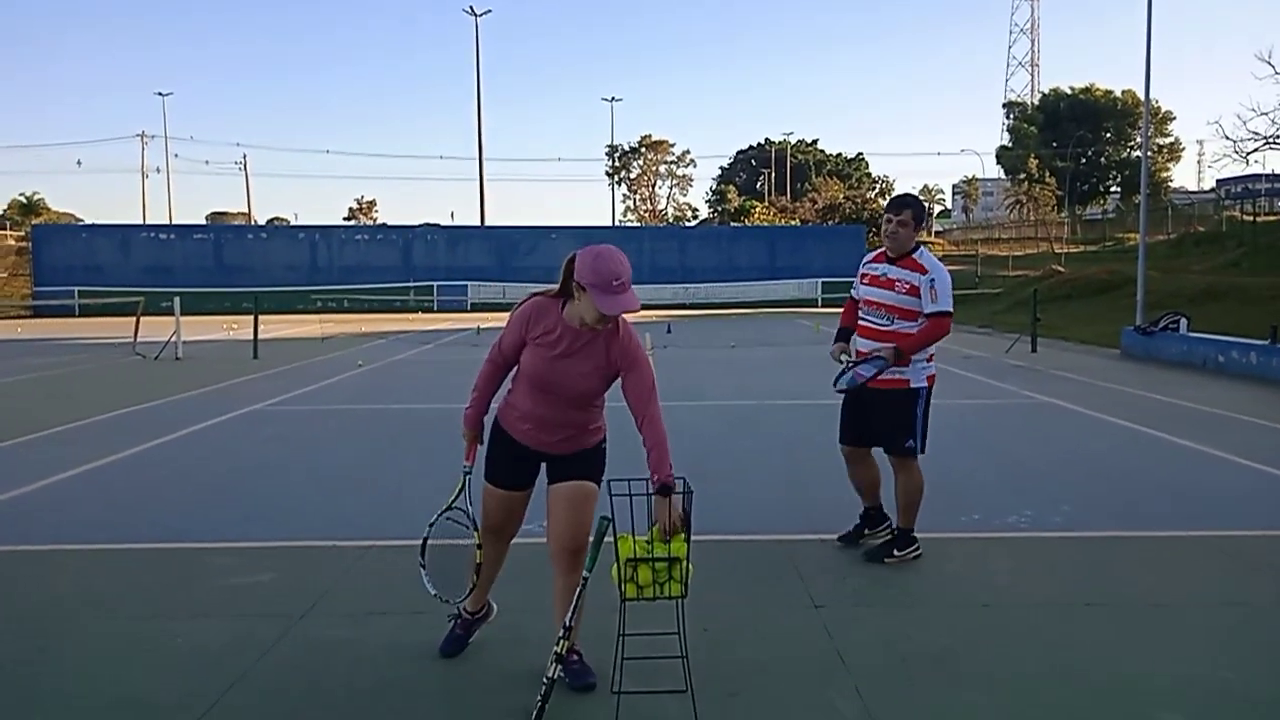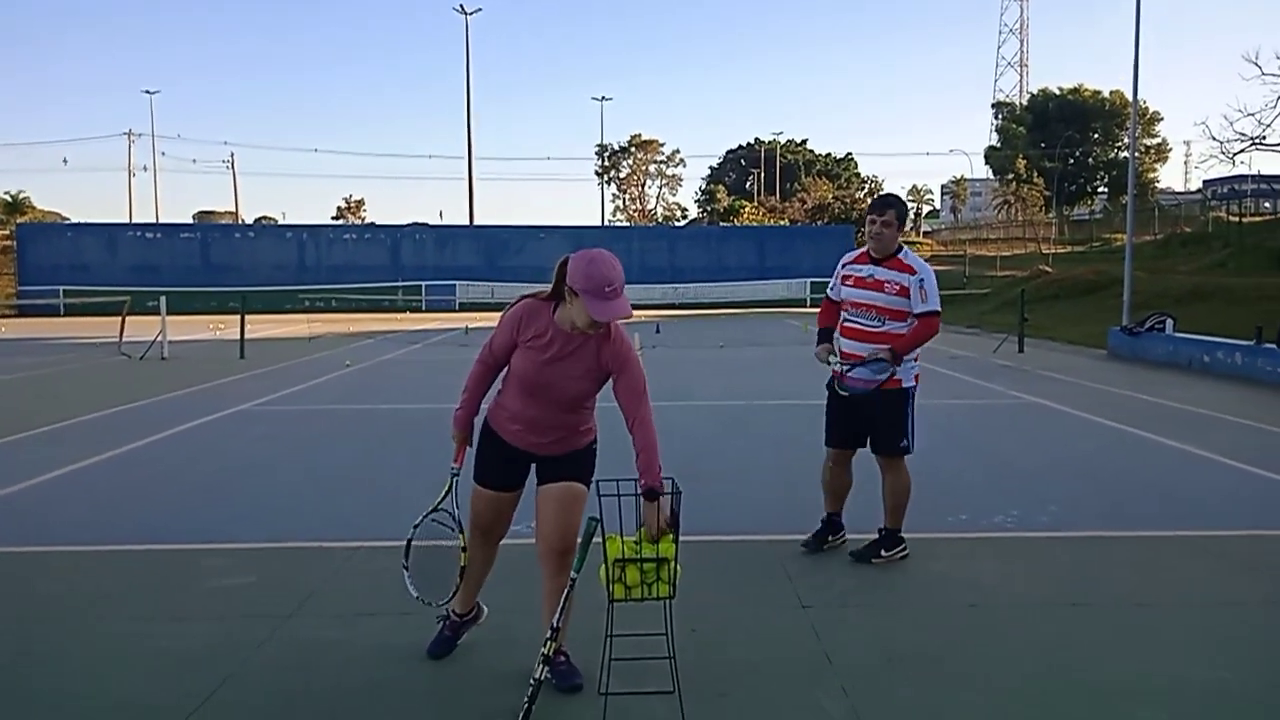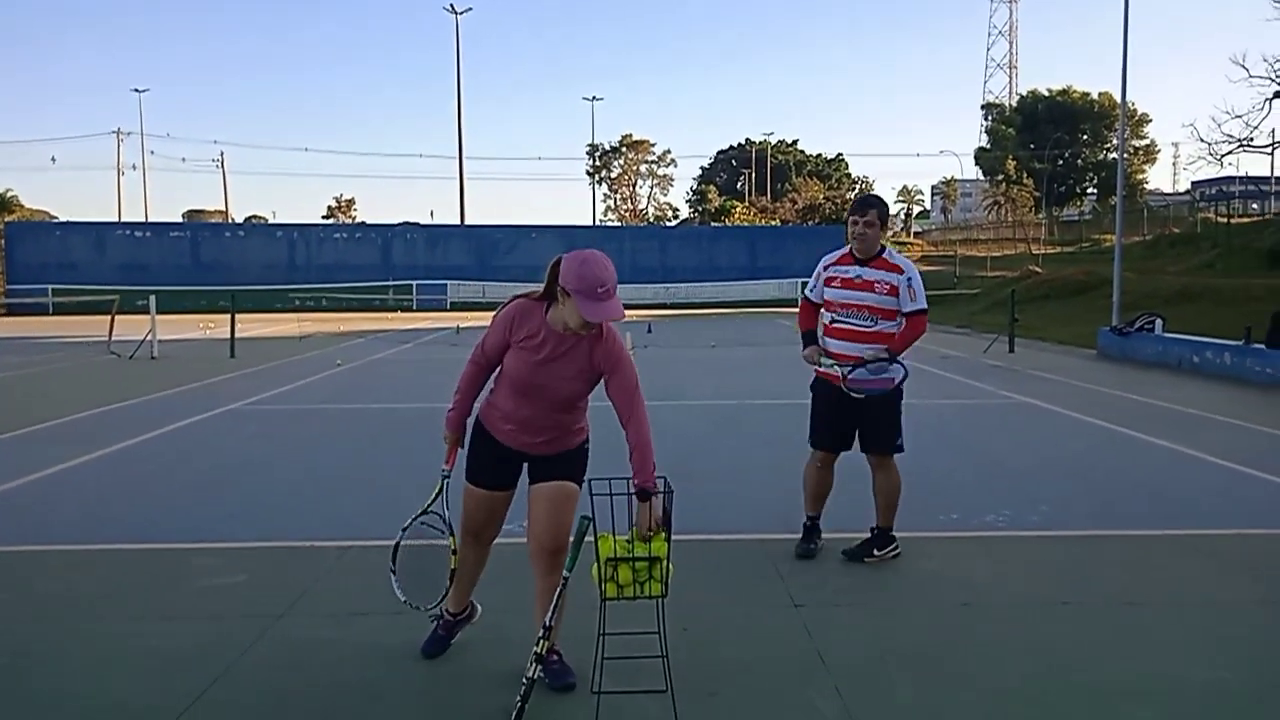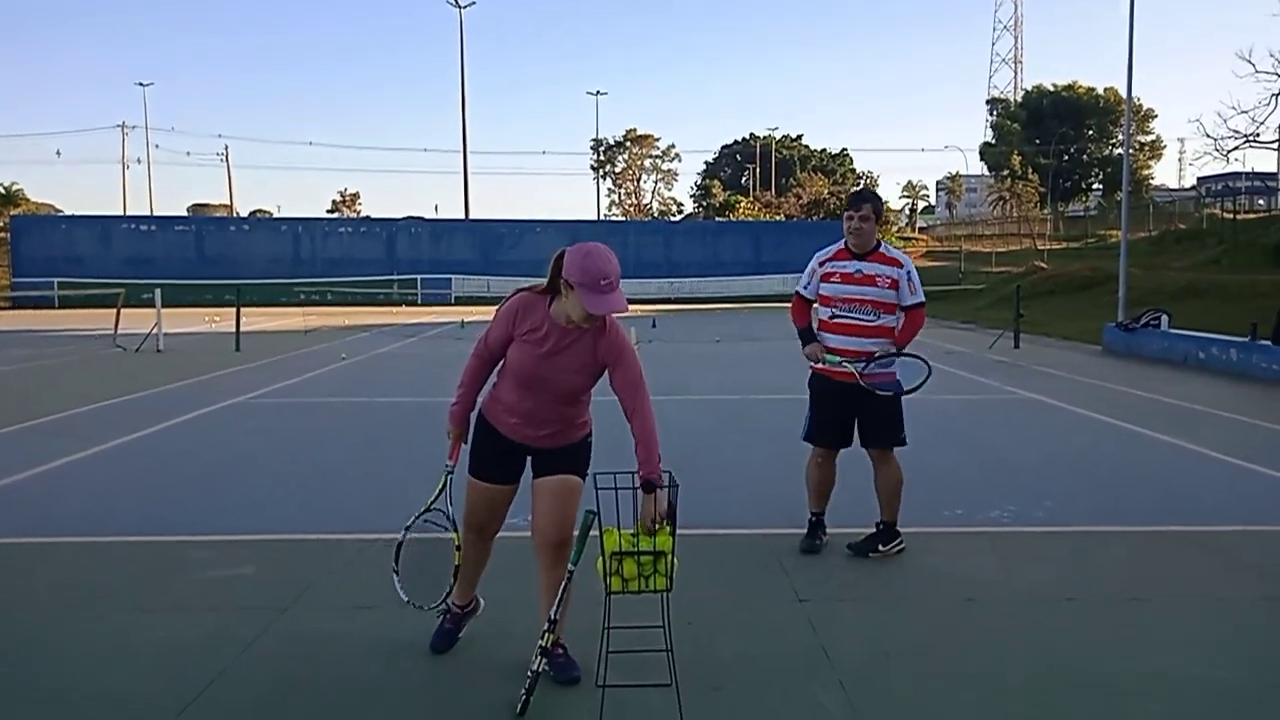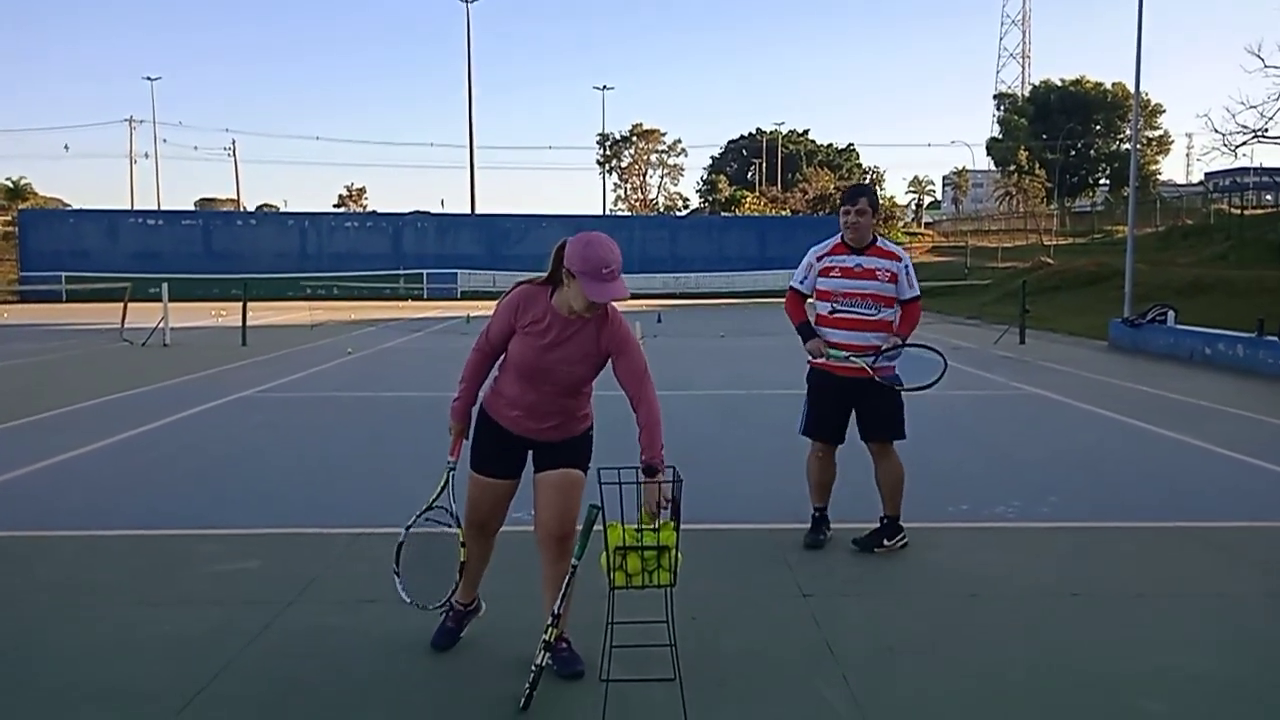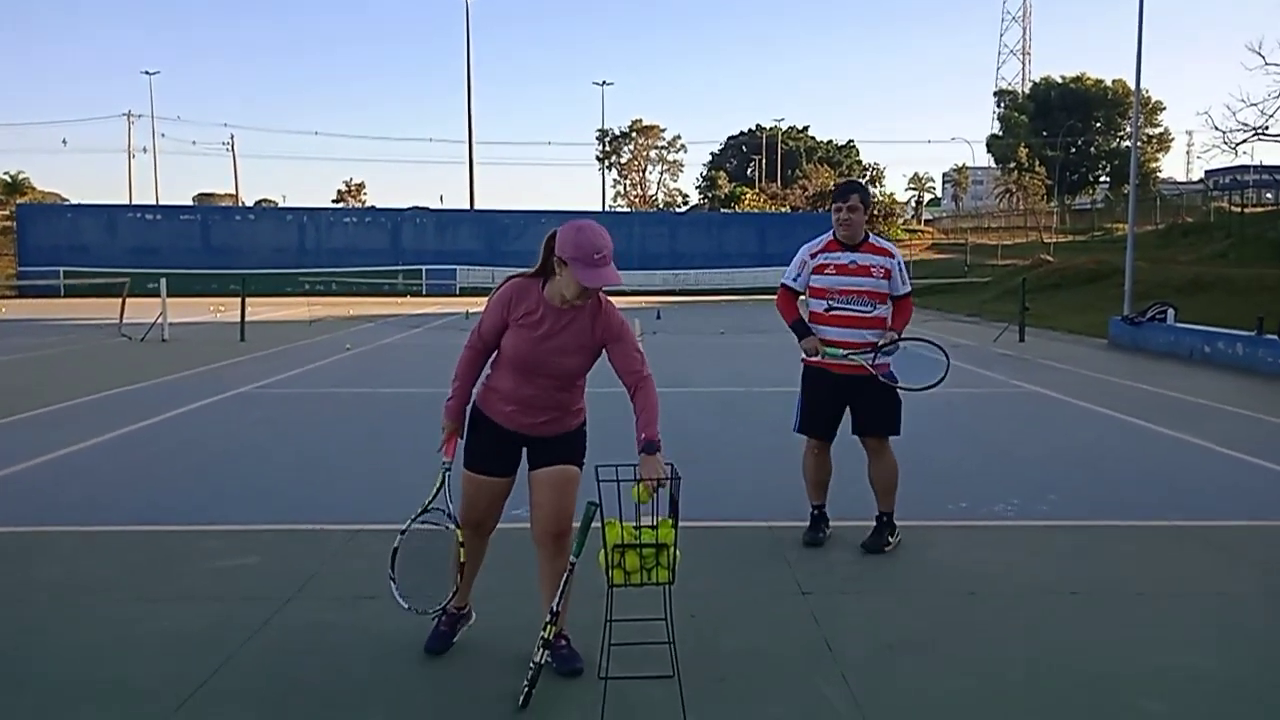
dt=0.1s
person 1, frame 1
left shoulder: (623, 342)
right shoulder: (535, 312)
left elbow: (648, 413)
right elbow: (498, 361)
left wrist: (663, 488)
right wrist: (473, 417)
left hip: (580, 449)
right hip: (513, 436)
left knee: (570, 549)
right knee: (494, 531)
left ankle: (567, 649)
right ankle: (475, 608)
person 1, frame 2
left shoulder: (615, 346)
right shoulder: (526, 315)
left elbow: (639, 418)
right elbow: (489, 362)
left wrist: (652, 492)
right wrist: (464, 418)
left hip: (570, 451)
right hip: (503, 437)
left knee: (558, 550)
right knee: (483, 532)
left ankle: (554, 650)
right ankle: (463, 610)
person 1, frame 3
left shoulder: (608, 346)
right shoulder: (519, 315)
left elbow: (633, 417)
right elbow: (481, 362)
left wrist: (645, 492)
right wrist: (456, 418)
left hip: (561, 451)
right hip: (495, 436)
left knee: (550, 550)
right knee: (474, 532)
left ankle: (547, 649)
right ankle: (457, 610)
person 1, frame 4
left shoulder: (610, 338)
right shoulder: (521, 308)
left elbow: (638, 409)
right elbow: (483, 357)
left wrist: (650, 486)
right wrist: (460, 414)
left hip: (566, 444)
right hip: (498, 431)
left knee: (555, 543)
right knee: (478, 527)
left ankle: (552, 643)
right ankle: (461, 605)
person 1, frame 5
left shoulder: (612, 328)
right shoulder: (522, 301)
left elbow: (642, 396)
right elbow: (484, 351)
left wrist: (652, 469)
right wrist: (461, 410)
left hip: (566, 438)
right hip: (499, 425)
left knee: (558, 537)
right knee: (479, 524)
left ankle: (556, 637)
right ankle: (464, 604)
person 1, frame 6
left shoulder: (605, 318)
right shoulder: (513, 295)
left elbow: (640, 381)
right elbow: (476, 349)
left wrist: (649, 445)
right wrist: (454, 410)
left hip: (561, 433)
right hip: (493, 423)
left knee: (555, 534)
right knee: (474, 524)
left ankle: (555, 634)
right ankle: (457, 609)
person 2, frame 1
left shoulder: (930, 271)
right shoulder: (870, 262)
left elbow: (940, 324)
right elbow: (854, 305)
left wrist: (898, 352)
right wrist: (843, 338)
left hip: (907, 383)
right hip: (866, 378)
left knee: (903, 457)
right knee: (852, 448)
left ankle: (905, 538)
right ankle: (874, 518)
person 2, frame 2
left shoulder: (916, 271)
right shoulder: (848, 264)
left elbow: (929, 323)
right elbow: (830, 305)
left wrist: (893, 352)
right wrist: (824, 340)
left hip: (893, 383)
left knee: (890, 459)
right knee: (836, 453)
left ankle: (892, 539)
right ankle: (831, 523)
person 2, frame 3
left shoulder: (902, 271)
right shoulder: (829, 264)
left elbow: (917, 321)
right elbow: (809, 307)
left wrist: (890, 352)
right wrist: (810, 342)
right hip: (831, 379)
left knee: (880, 458)
right knee: (821, 455)
left ankle: (884, 538)
right ankle: (811, 527)
person 2, frame 4
left shoulder: (899, 265)
right shoulder: (823, 260)
left elbow: (916, 312)
right elbow: (800, 303)
left wrist: (897, 345)
right wrist: (808, 340)
right hip: (829, 375)
left knee: (882, 453)
right knee: (822, 451)
left ankle: (888, 531)
right ankle: (816, 523)
person 2, frame 5
left shoulder: (896, 258)
right shoulder: (819, 255)
left elbow: (912, 306)
right elbow: (794, 299)
left wrist: (899, 337)
right wrist: (808, 335)
right hip: (827, 370)
left knee: (882, 447)
right knee: (822, 446)
left ankle: (892, 527)
right ankle: (819, 519)
person 2, frame 6
left shoulder: (888, 255)
right shoulder: (812, 252)
left elbow: (903, 301)
right elbow: (785, 297)
left wrist: (895, 330)
right wrist: (803, 333)
left hip: (872, 368)
right hip: (823, 367)
left knee: (877, 443)
right knee: (817, 442)
left ankle: (885, 523)
right ankle: (818, 516)
